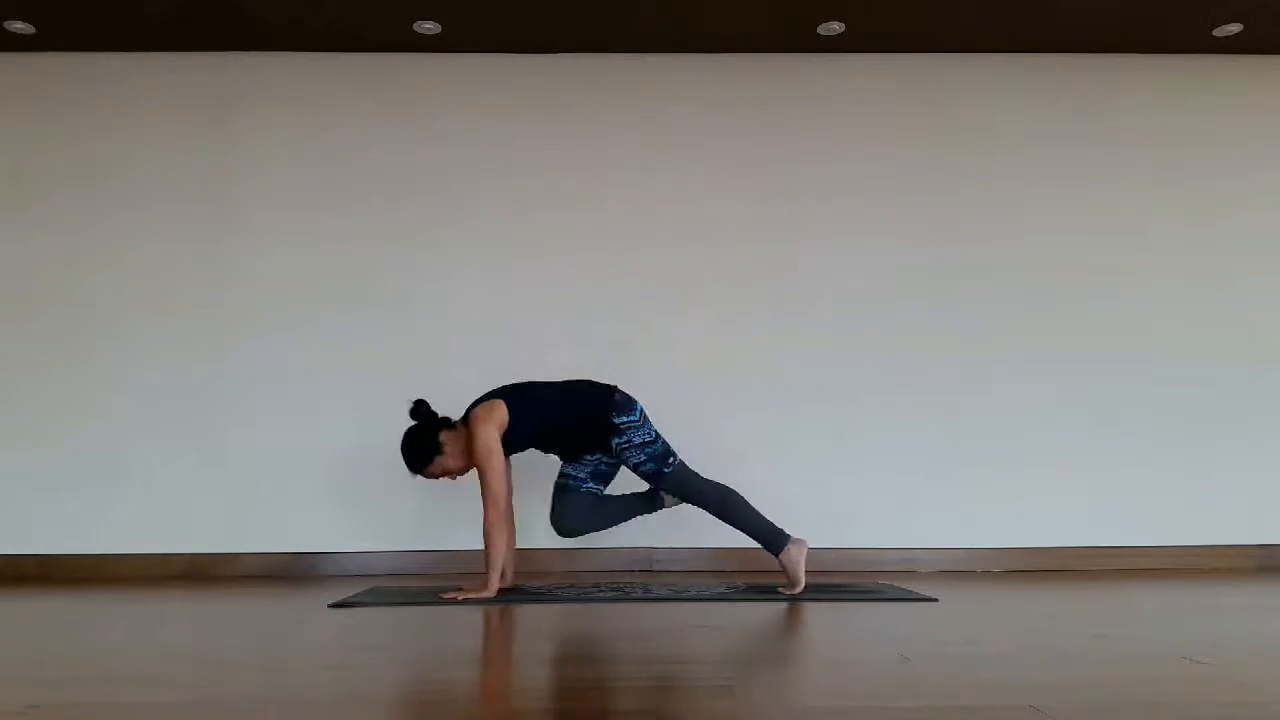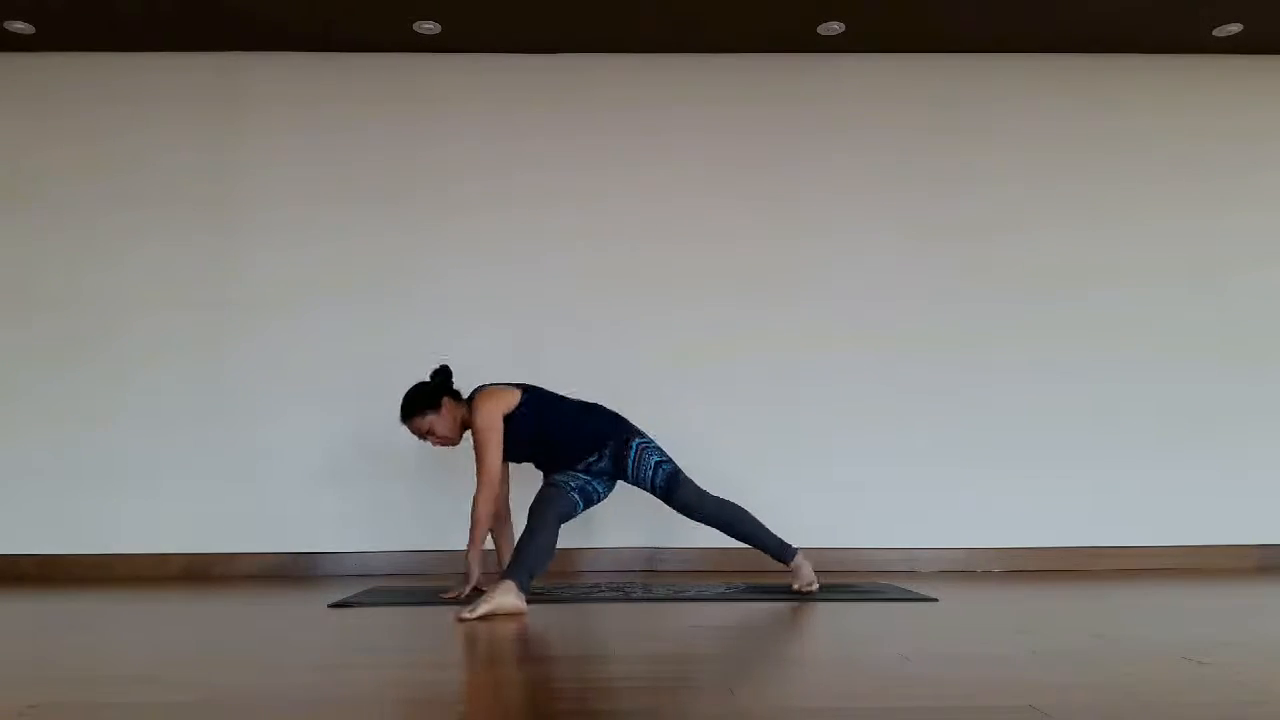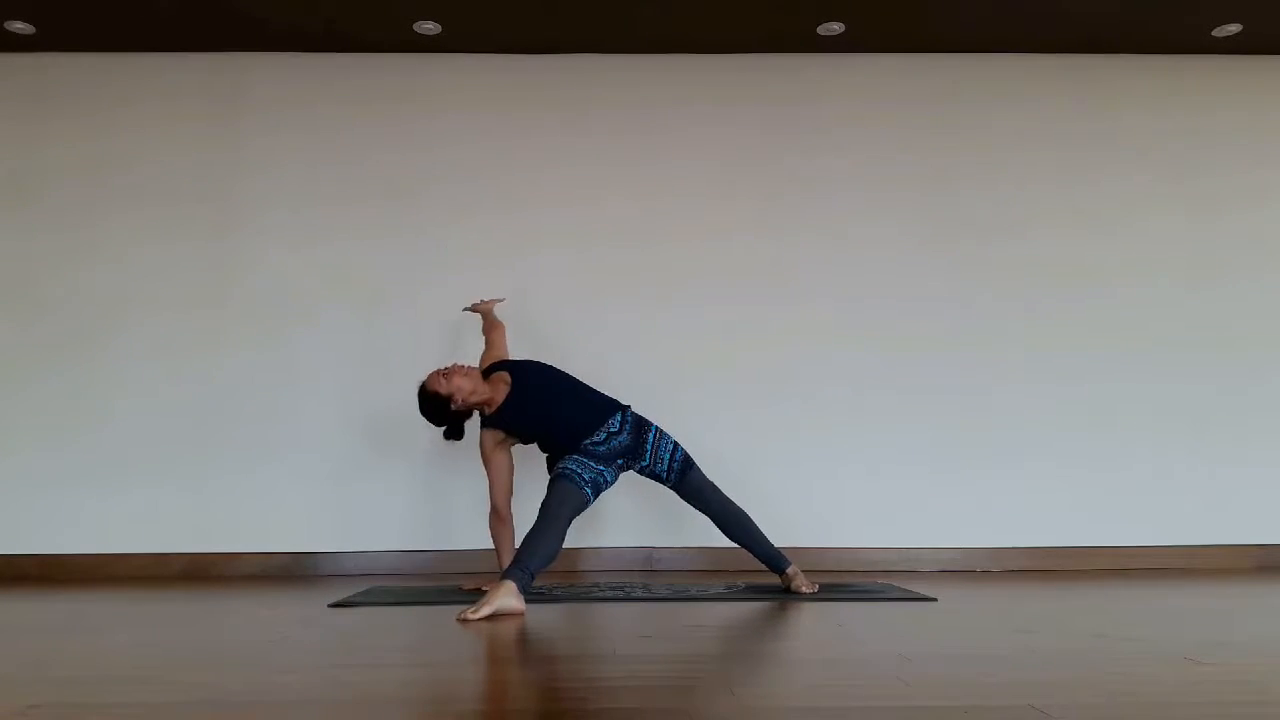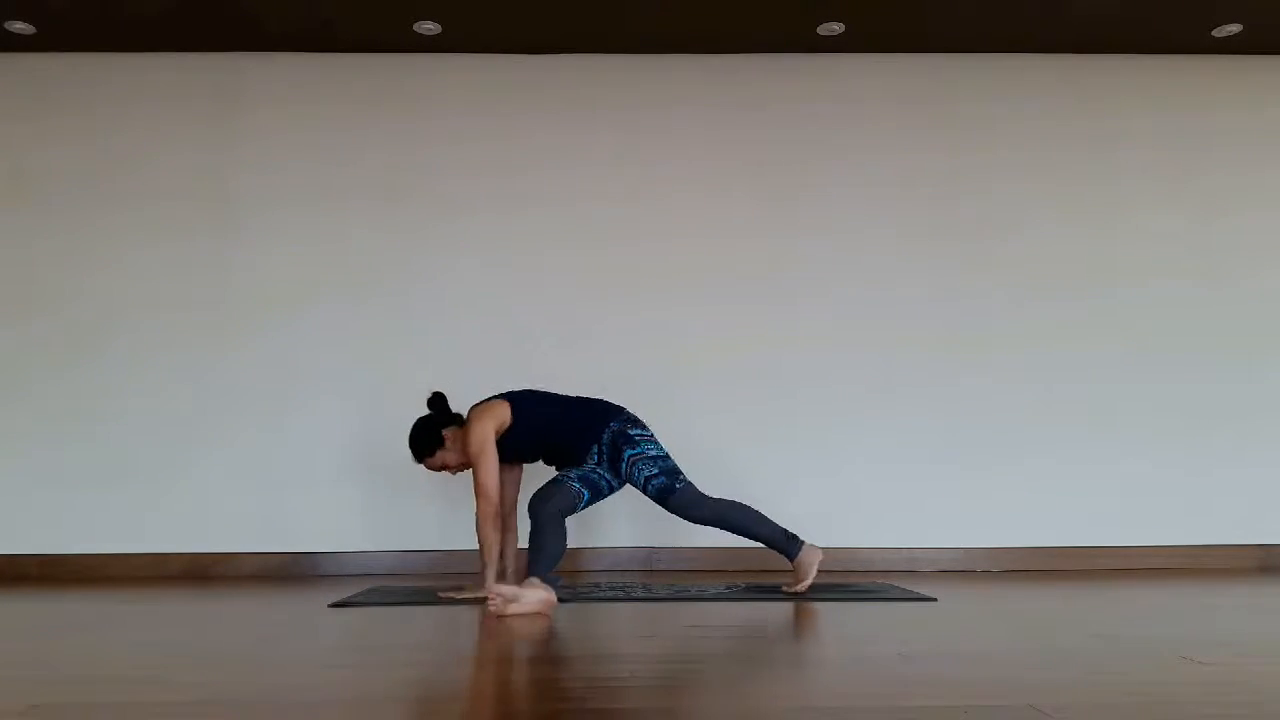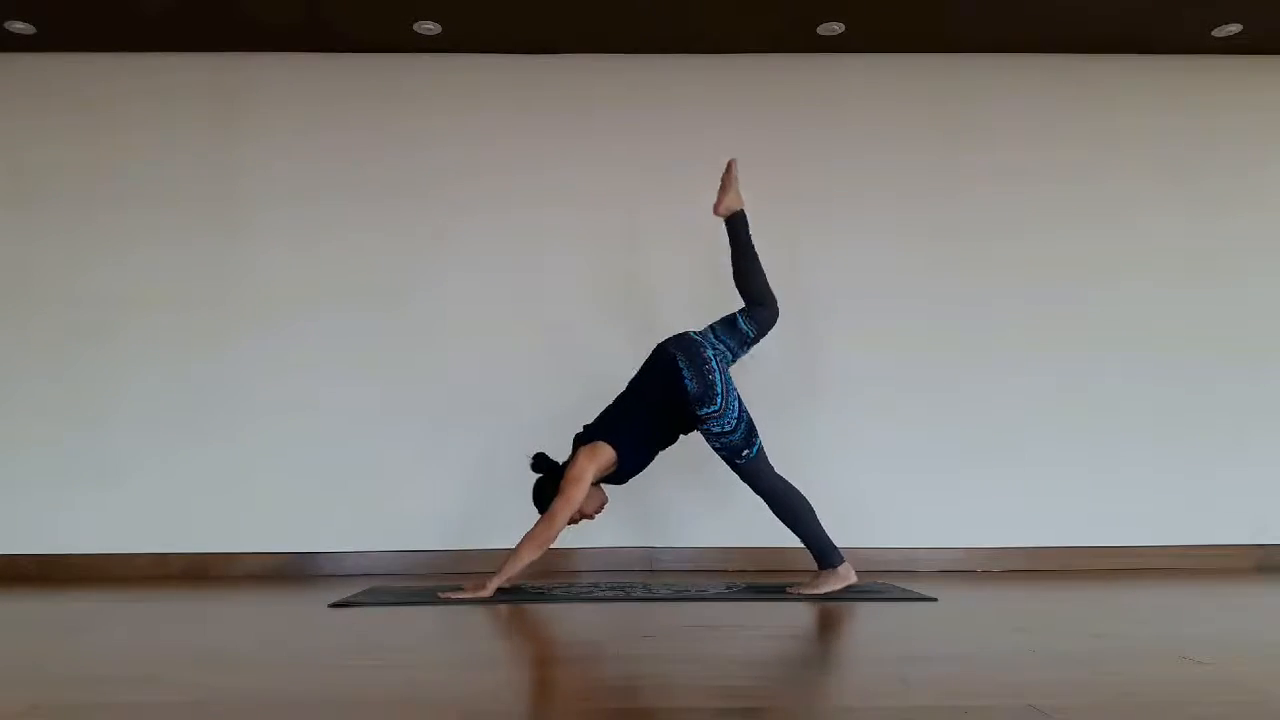
dt=0.5s
person 1, frame 1
left shoulder: (481, 426)
right shoulder: (479, 429)
left elbow: (497, 509)
right elbow: (501, 508)
left wrist: (492, 583)
right wrist: (505, 571)
left hip: (612, 415)
right hip: (588, 442)
left knee: (690, 485)
right knee: (567, 521)
left ankle: (786, 547)
right ankle: (659, 495)
person 1, frame 2
left shoulder: (486, 403)
right shoulder: (484, 429)
left elbow: (488, 488)
right elbow: (499, 510)
left wrist: (473, 560)
right wrist: (506, 569)
left hip: (613, 440)
right hip: (578, 469)
left knee: (696, 502)
right knee: (544, 511)
left ankle: (791, 558)
right ankle: (510, 590)
person 1, frame 3
left shoulder: (494, 371)
right shoulder: (494, 443)
left elbow: (495, 327)
right elbow: (500, 512)
right wrist: (505, 577)
left hip: (623, 428)
right hip: (582, 459)
left knee: (707, 497)
right knee: (552, 513)
left ankle: (786, 570)
right ankle: (510, 593)
person 1, frame 4
left shoulder: (480, 422)
right shoulder: (501, 448)
left elbow: (487, 503)
right elbow: (504, 512)
left wrist: (489, 583)
right wrist: (503, 579)
left hip: (615, 435)
right hip: (587, 463)
left knee: (693, 504)
right knee: (544, 506)
left ankle: (798, 550)
person 1, frame 5
left shoulder: (585, 466)
right shoulder: (588, 460)
left elbow: (544, 531)
right elbow: (546, 531)
left wrist: (491, 584)
right wrist: (499, 578)
left hip: (694, 375)
right hip: (684, 362)
left knee: (764, 479)
left ankle: (835, 568)
right ankle: (731, 210)
